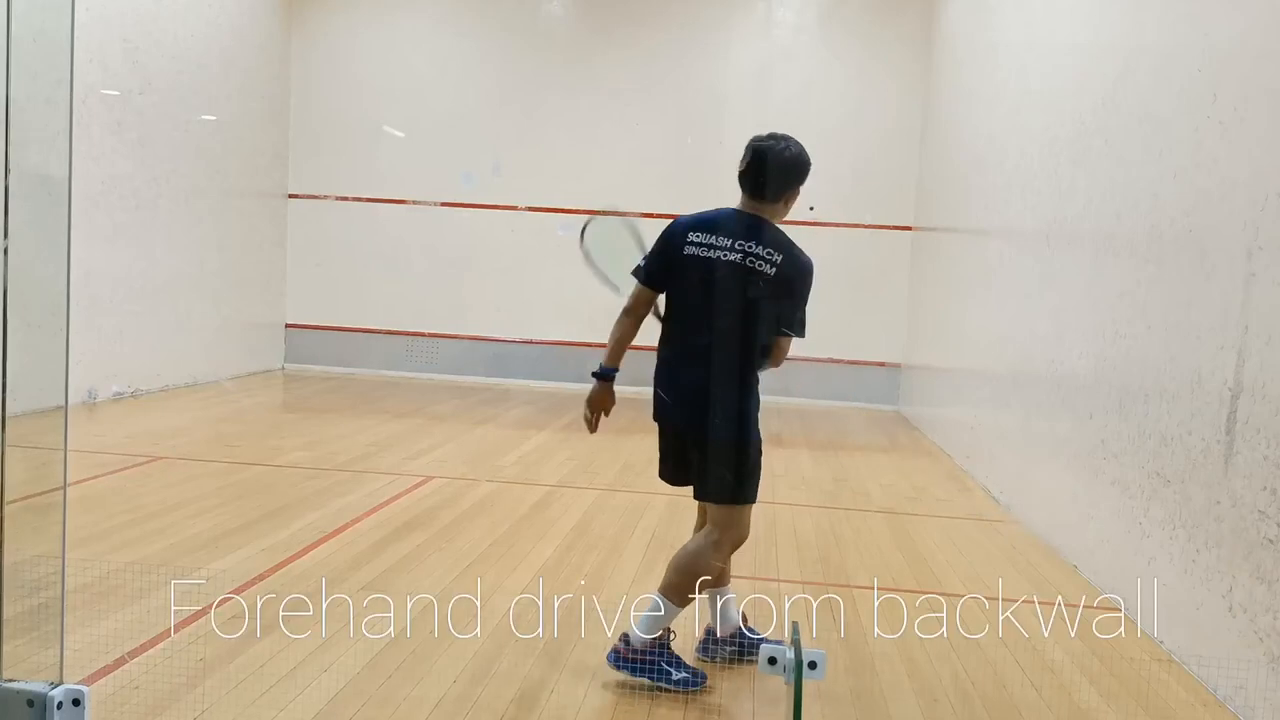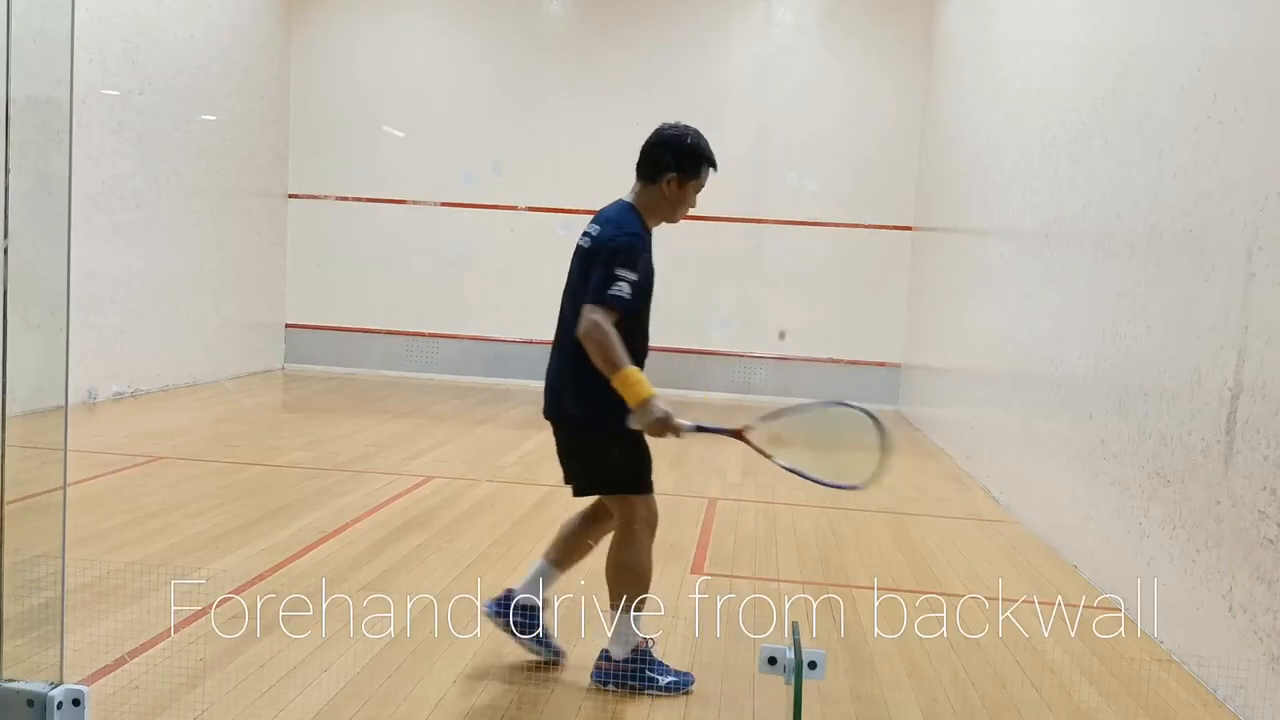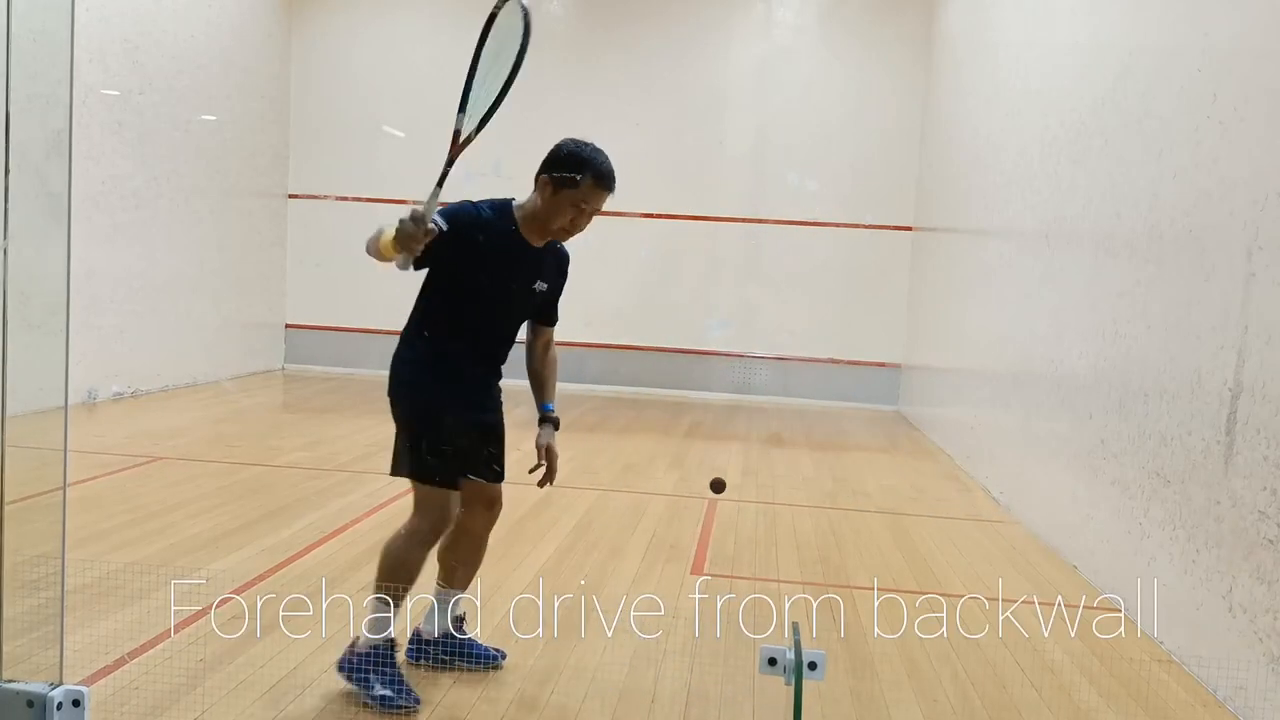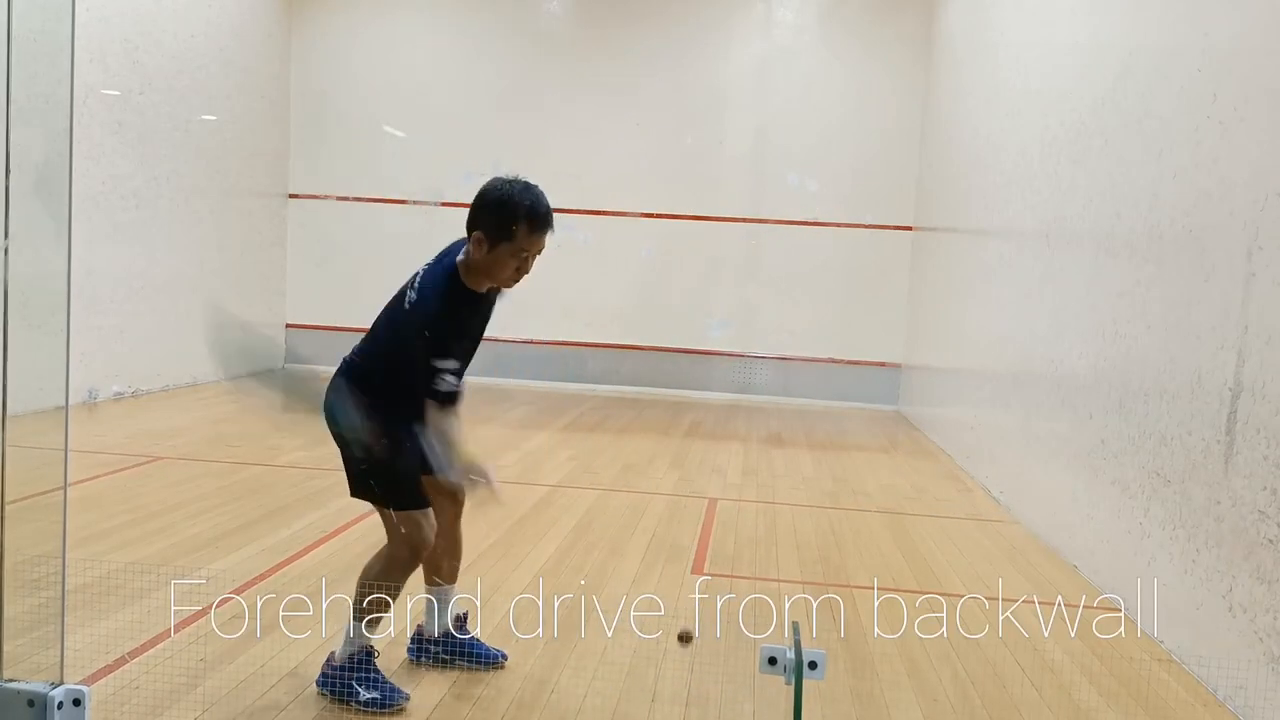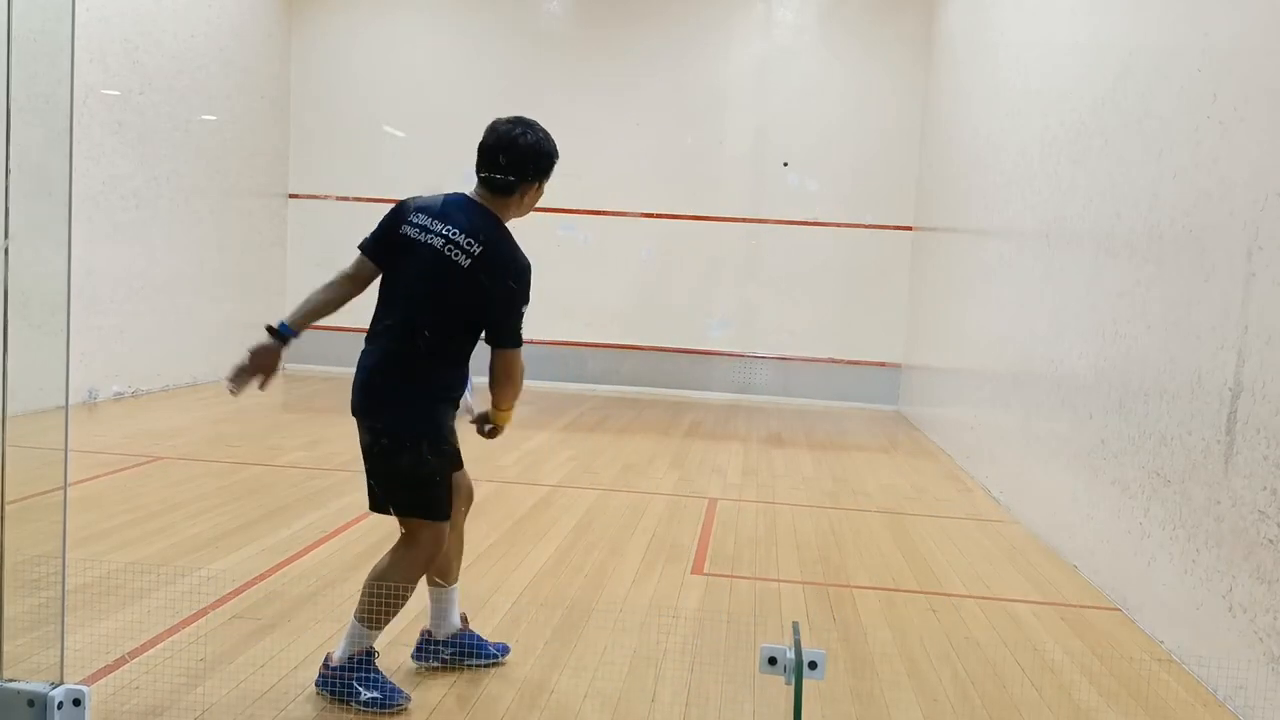
dt=1s
person 1, frame 1
left shoulder: (684, 231)
right shoulder: (793, 263)
left elbow: (634, 309)
right elbow: (776, 352)
left wrist: (604, 377)
left hip: (672, 401)
right hip: (726, 410)
left knee: (714, 516)
right knee: (727, 530)
left ankle: (726, 629)
right ankle: (642, 640)
person 1, frame 2
left shoulder: (609, 224)
right shoulder: (626, 239)
right elbow: (593, 324)
right wrist: (639, 395)
left hip: (581, 398)
right hip: (594, 404)
left knee: (608, 510)
right knee: (637, 518)
left ankle: (519, 600)
right ankle: (623, 656)
person 1, frame 3
left shoulder: (556, 261)
right shoulder: (471, 223)
left elbow: (541, 343)
right elbow: (376, 245)
left wrist: (548, 419)
right wrist: (400, 241)
left hip: (479, 394)
right hip: (423, 386)
left knee: (483, 504)
right knee: (433, 513)
left ankle: (436, 631)
right ankle: (367, 648)
person 1, frame 4
left shoulder: (470, 264)
right shoulder: (442, 313)
right elbow: (439, 420)
right wrist: (449, 463)
left hip: (399, 401)
right hip: (371, 412)
left knee: (445, 502)
right knee: (415, 535)
left ankle: (438, 632)
right ankle: (347, 662)
person 1, frame 5
left shoulder: (413, 212)
right shoulder: (507, 263)
left elbow: (345, 282)
right elbow: (506, 362)
left wrist: (278, 339)
right wrist: (498, 414)
left hip: (386, 392)
right hip: (410, 407)
left knee: (455, 494)
right knee: (421, 534)
left ankle: (445, 632)
right ankle: (347, 661)
